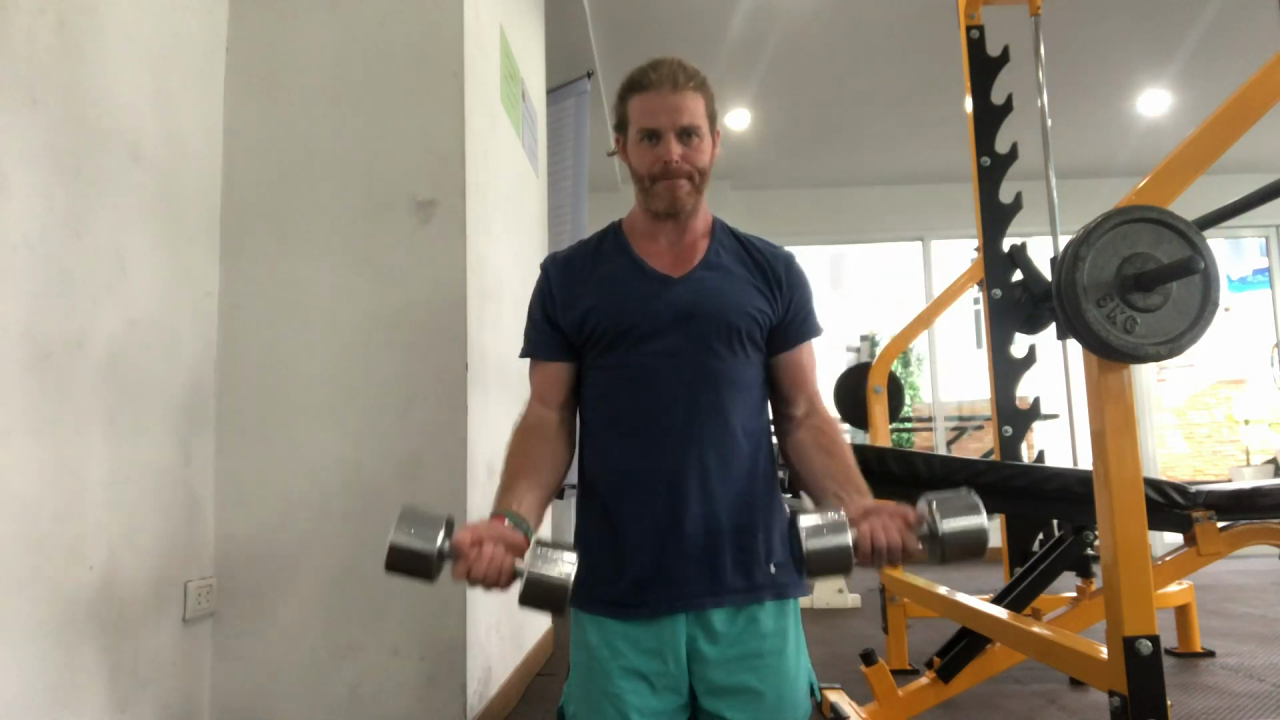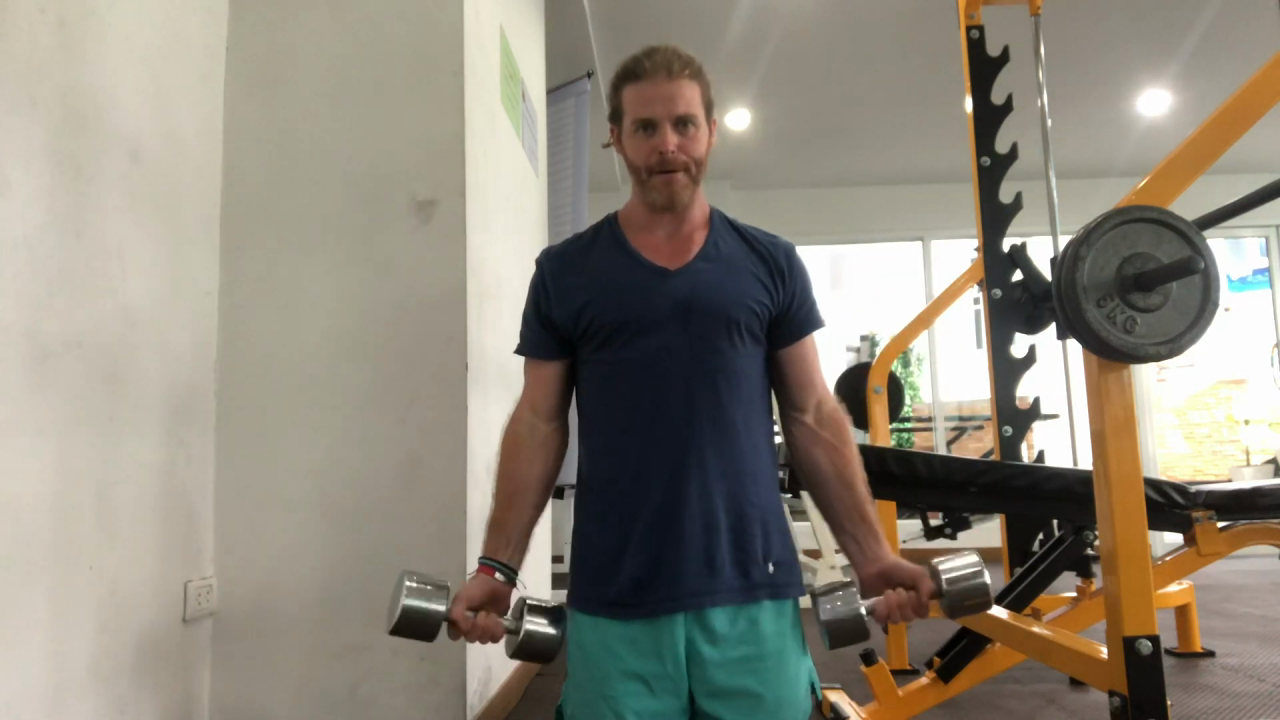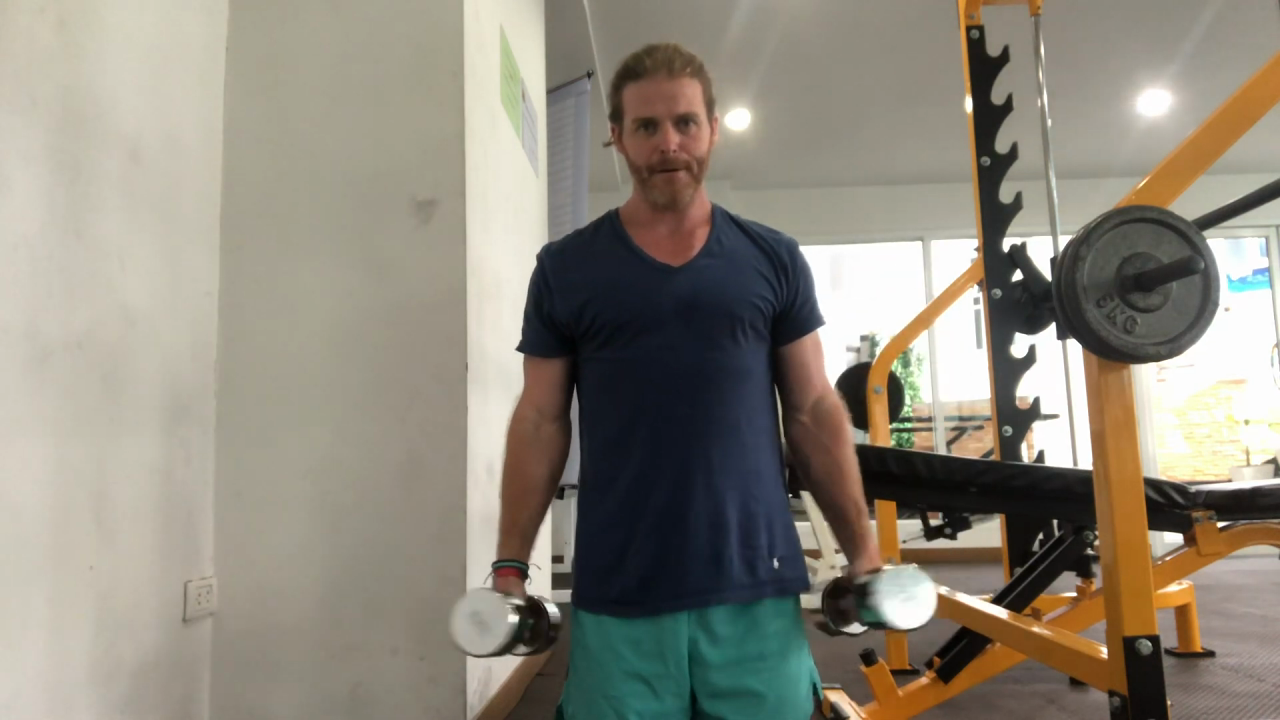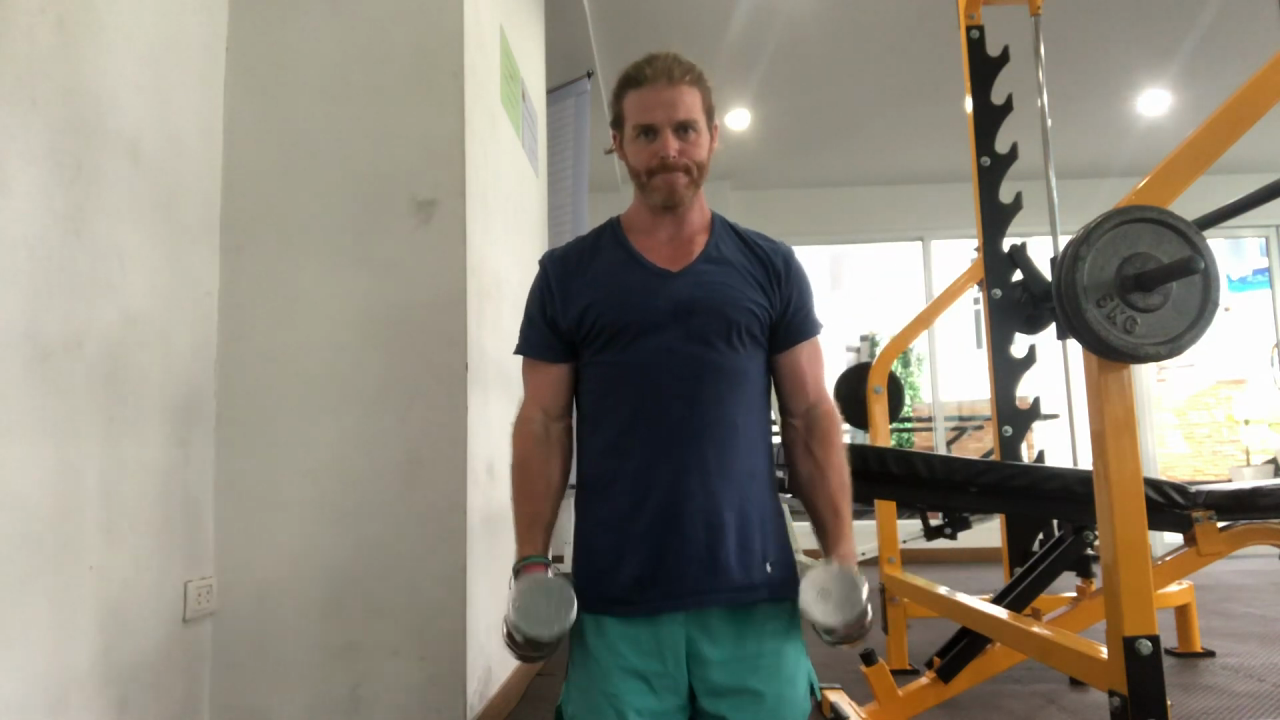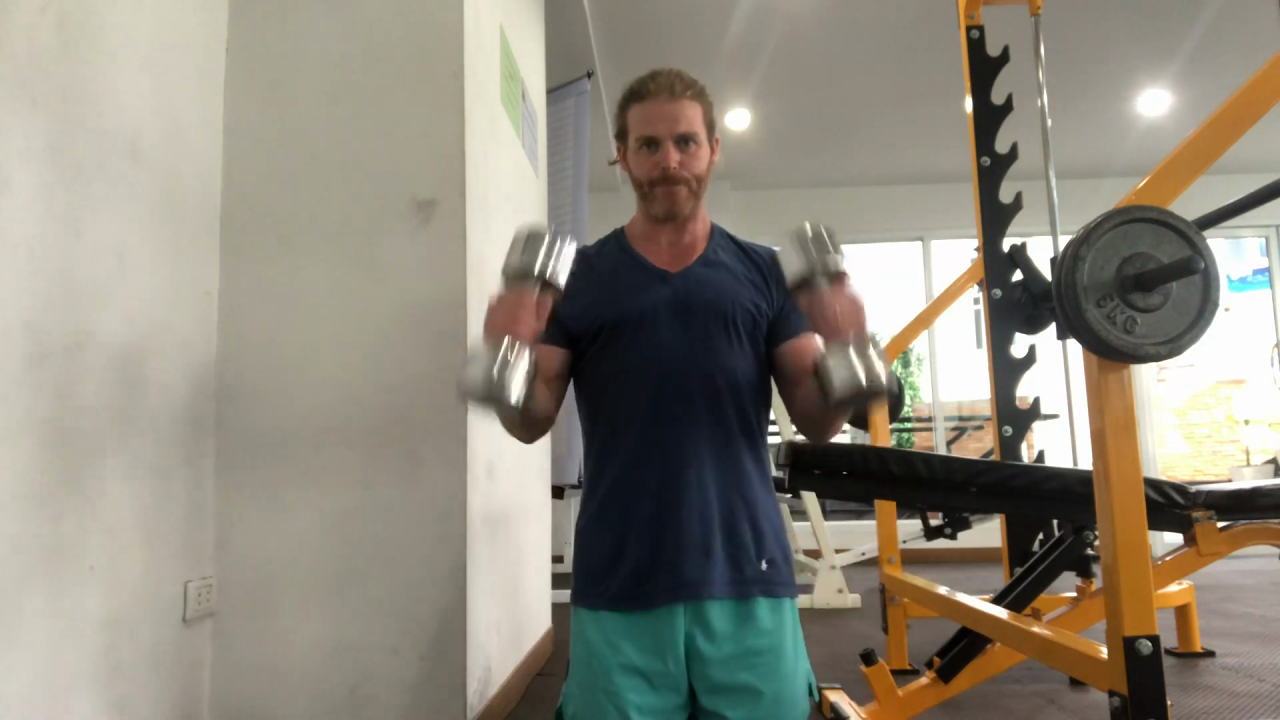
dt=0.5s
person 1, frame 1
left shoulder: (770, 271)
right shoulder: (569, 277)
left elbow: (802, 414)
right elbow: (549, 417)
left wrist: (856, 508)
right wrist: (512, 521)
left hip: (751, 586)
right hip: (615, 595)
person 1, frame 2
left shoulder: (769, 263)
right shoulder: (565, 271)
left elbow: (812, 417)
right elbow: (539, 422)
left wrist: (870, 551)
right wrist: (497, 564)
left hip: (751, 588)
right hip: (615, 597)
person 1, frame 3
left shoulder: (773, 259)
right shoulder: (565, 268)
left elbow: (814, 411)
right elbow: (540, 421)
left wrist: (861, 546)
right wrist: (511, 565)
left hip: (755, 584)
right hip: (617, 594)
person 1, frame 4
left shoulder: (770, 267)
right shoulder: (567, 273)
left elbow: (810, 417)
right elbow: (544, 424)
left wrist: (840, 551)
right wrist: (532, 562)
left hip: (751, 589)
right hip: (616, 594)
person 1, frame 5
left shoulder: (766, 273)
right shoulder: (576, 278)
left elbow: (815, 421)
right elbow: (532, 421)
left hip: (746, 576)
right hip: (618, 584)
